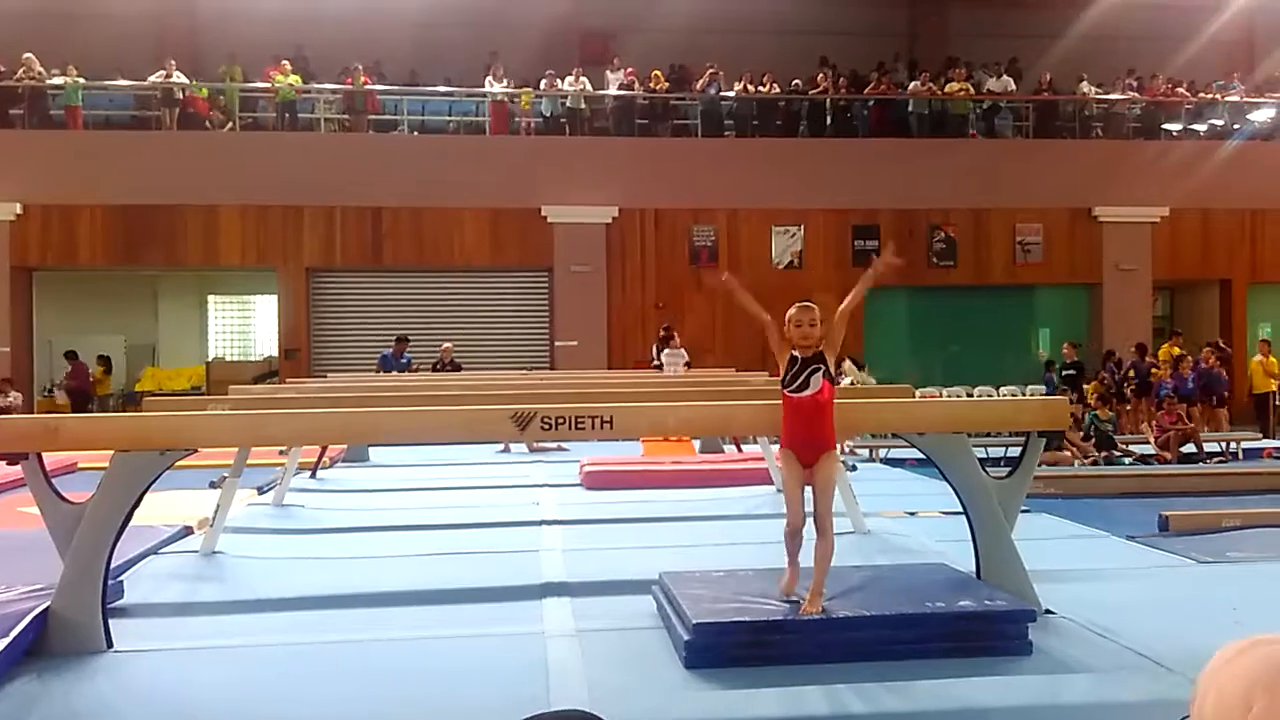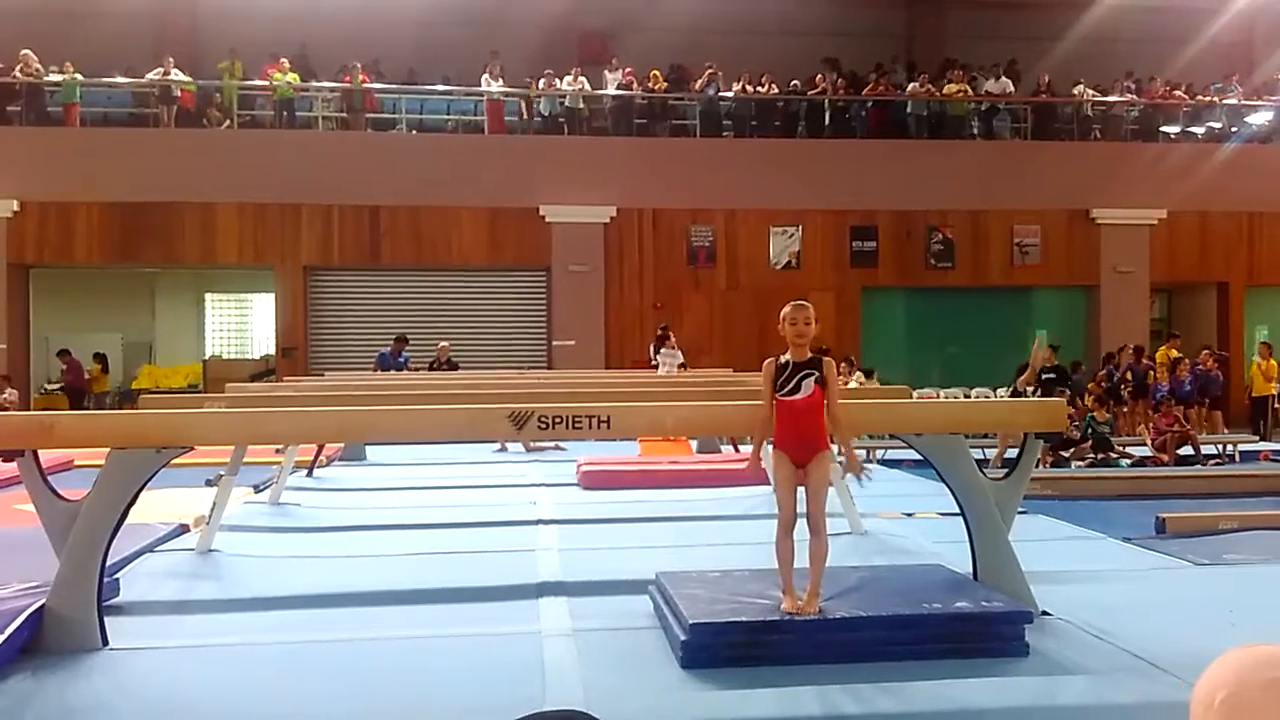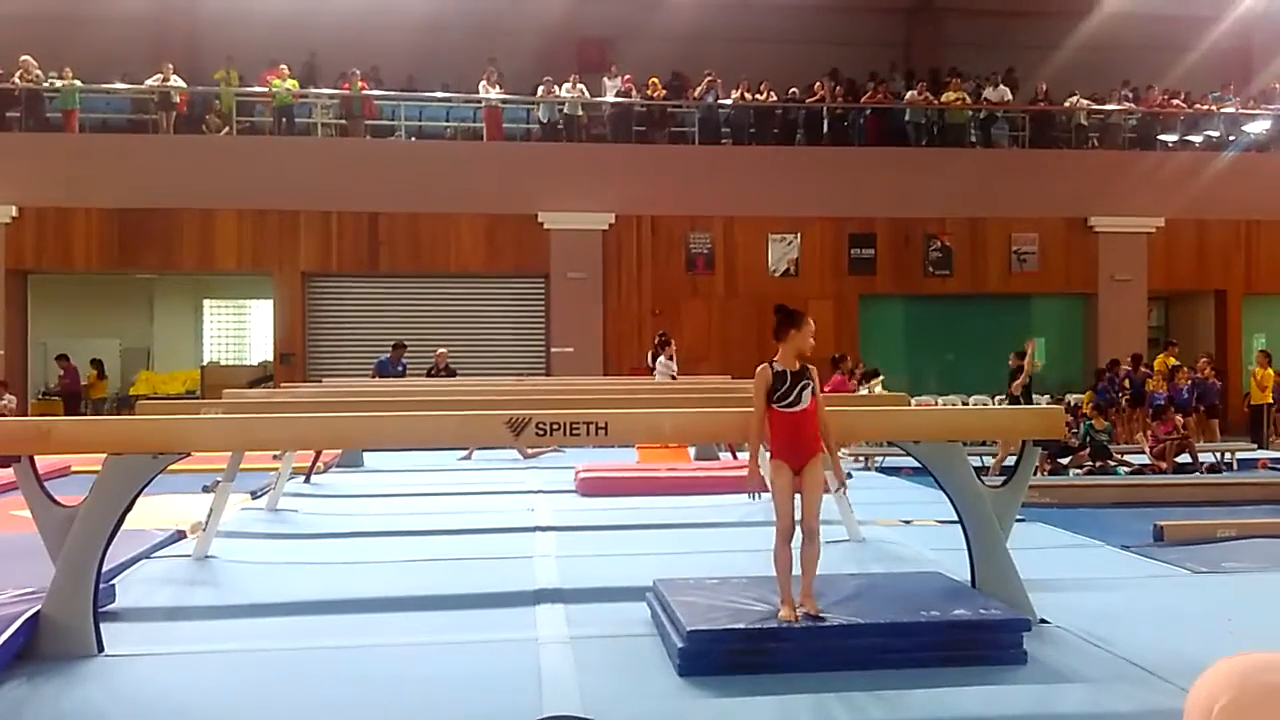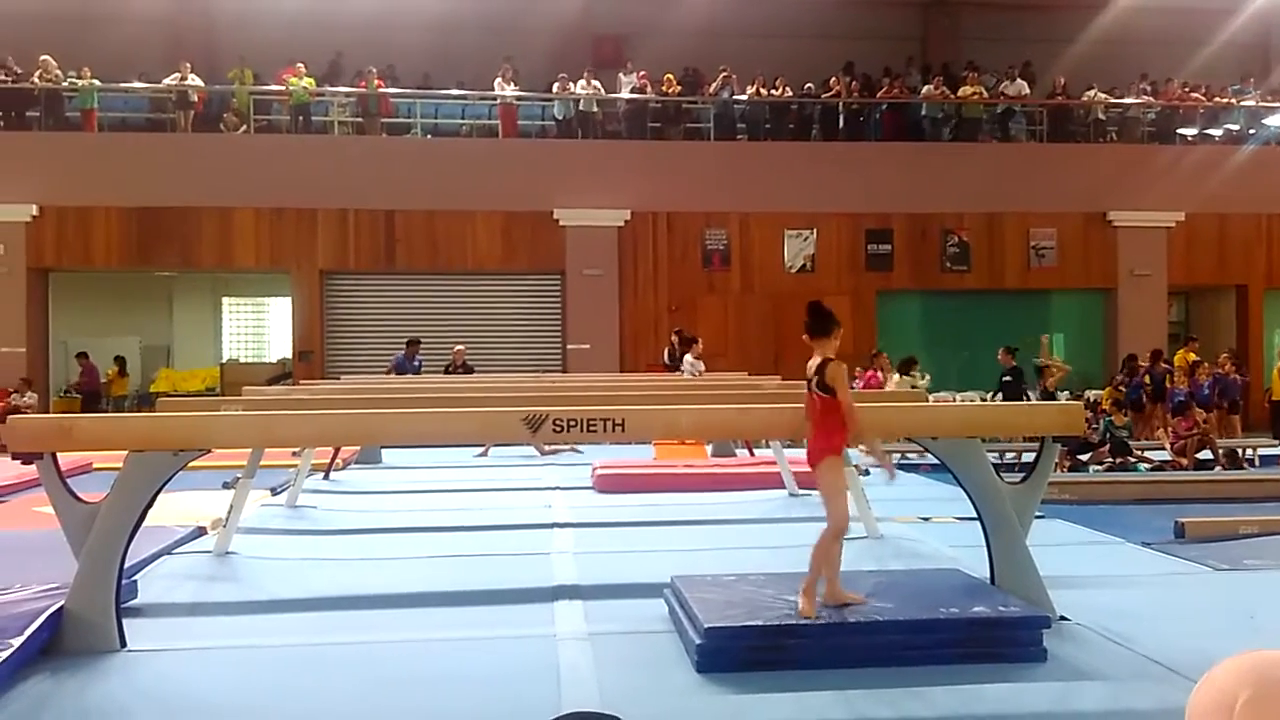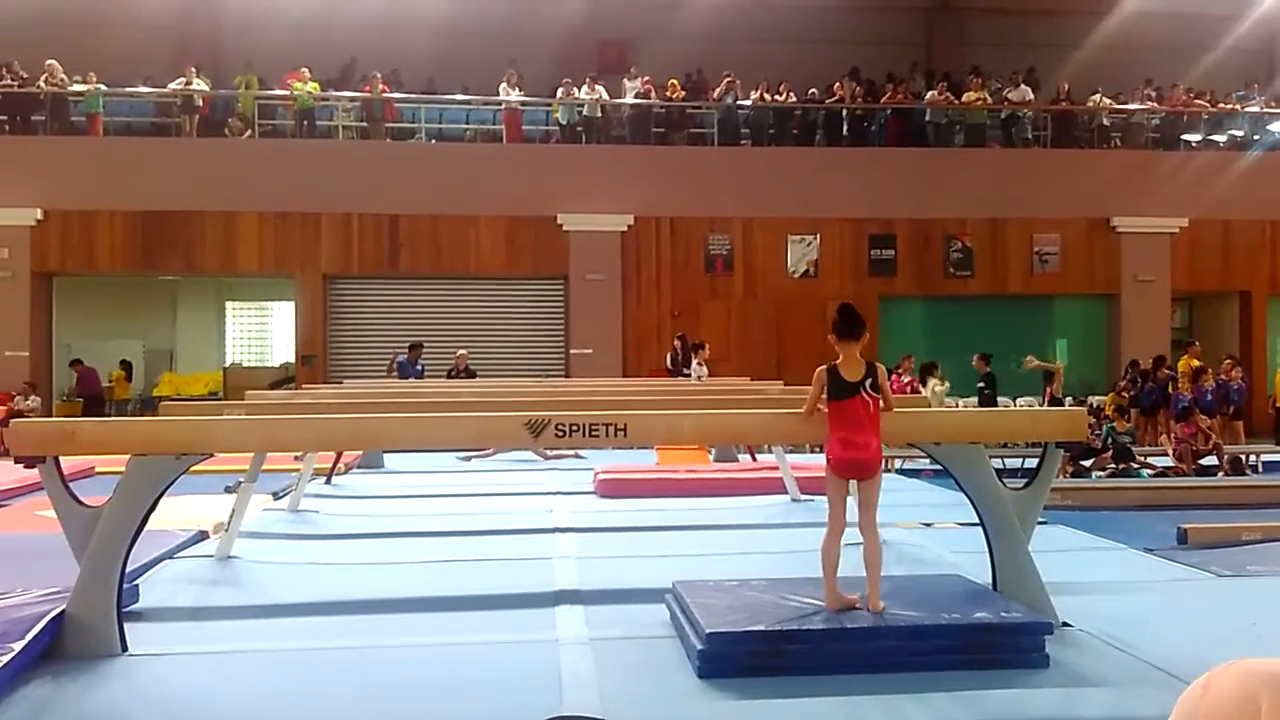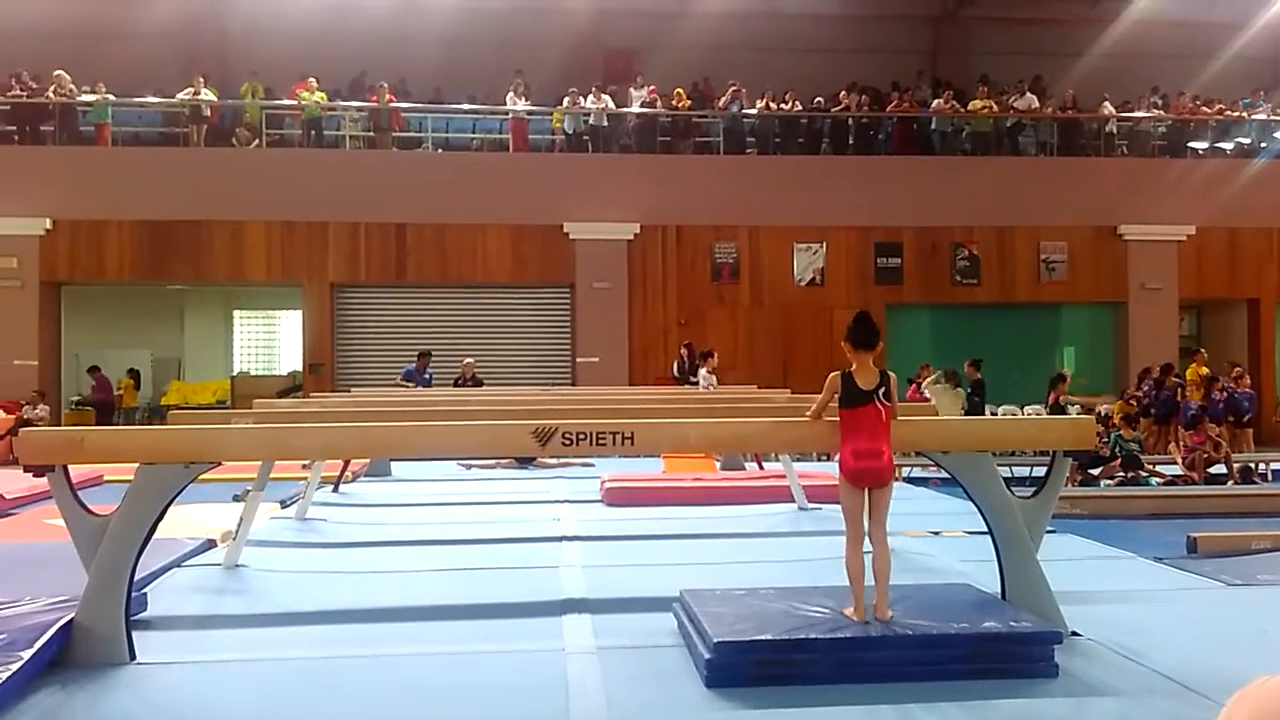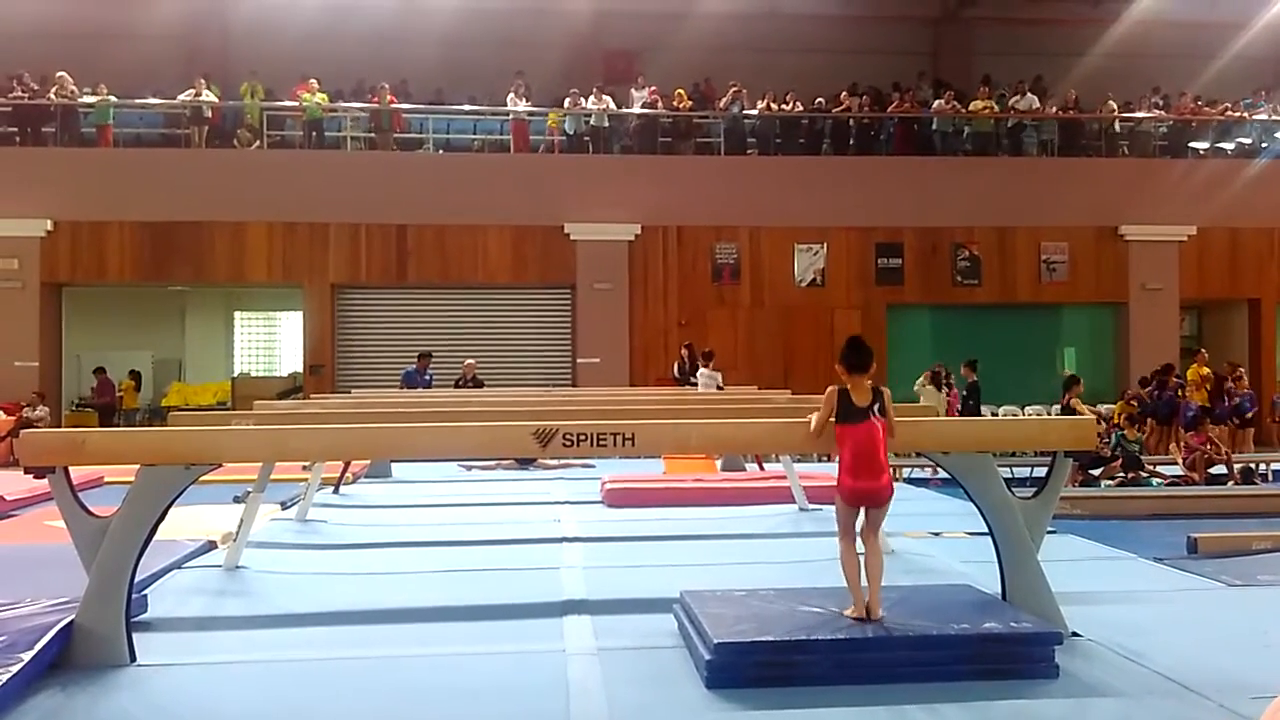
dt=0.5s
person 1, frame 1
left shoulder: (829, 353)
right shoulder: (783, 353)
left elbow: (846, 311)
right elbow: (764, 319)
left wrist: (874, 271)
right wrist: (736, 288)
left hip: (825, 450)
right hip: (791, 450)
left knee: (824, 522)
right knee: (794, 518)
left ankle: (816, 590)
right ankle: (793, 566)
person 1, frame 2
left shoulder: (825, 365)
right shoulder: (772, 366)
left elbow: (833, 413)
right elbow: (767, 414)
left wrist: (849, 452)
right wrist: (756, 452)
left hip: (818, 450)
right hip: (783, 451)
left knee: (817, 521)
right knee: (786, 521)
left ankle: (814, 592)
right ankle: (788, 591)
person 1, frame 3
left shoulder: (811, 373)
right shoulder: (766, 372)
left elbow: (821, 421)
right elbow: (758, 422)
left wrist: (835, 462)
right wrist: (753, 466)
left hip: (812, 456)
right hip: (781, 459)
left knee: (811, 526)
right knee: (785, 528)
left ankle: (807, 594)
right ankle: (786, 600)
person 1, frame 4
left shoulder: (811, 366)
right shoulder: (836, 368)
right elbow: (850, 416)
right wrist: (879, 452)
left hip: (822, 449)
right hip: (827, 452)
left knee: (840, 522)
right knee: (837, 524)
left ankle: (832, 589)
right ankle: (808, 591)
person 1, frame 5
left shoulder: (824, 373)
right shoulder: (878, 370)
left elbow: (808, 412)
right elbow: (890, 406)
left wrist: (812, 408)
left hip: (838, 457)
right hip: (870, 457)
left knee: (835, 526)
right knee: (869, 525)
left ankle: (832, 594)
right ankle: (873, 597)
person 1, frame 6
left shoulder: (838, 380)
right shoulder: (889, 379)
left elbow: (815, 414)
left wrist: (813, 414)
left hip: (852, 466)
right hip: (882, 466)
left knee: (854, 538)
right knee: (879, 535)
left ankle: (859, 608)
right ankle: (882, 606)
person 1, frame 7
left shoulder: (835, 394)
right shoulder: (882, 394)
left elbow: (816, 432)
left wrist: (814, 416)
left hip: (851, 486)
right hip: (881, 486)
left knee: (847, 540)
right knee: (871, 538)
left ankle: (858, 603)
right ankle: (874, 603)
